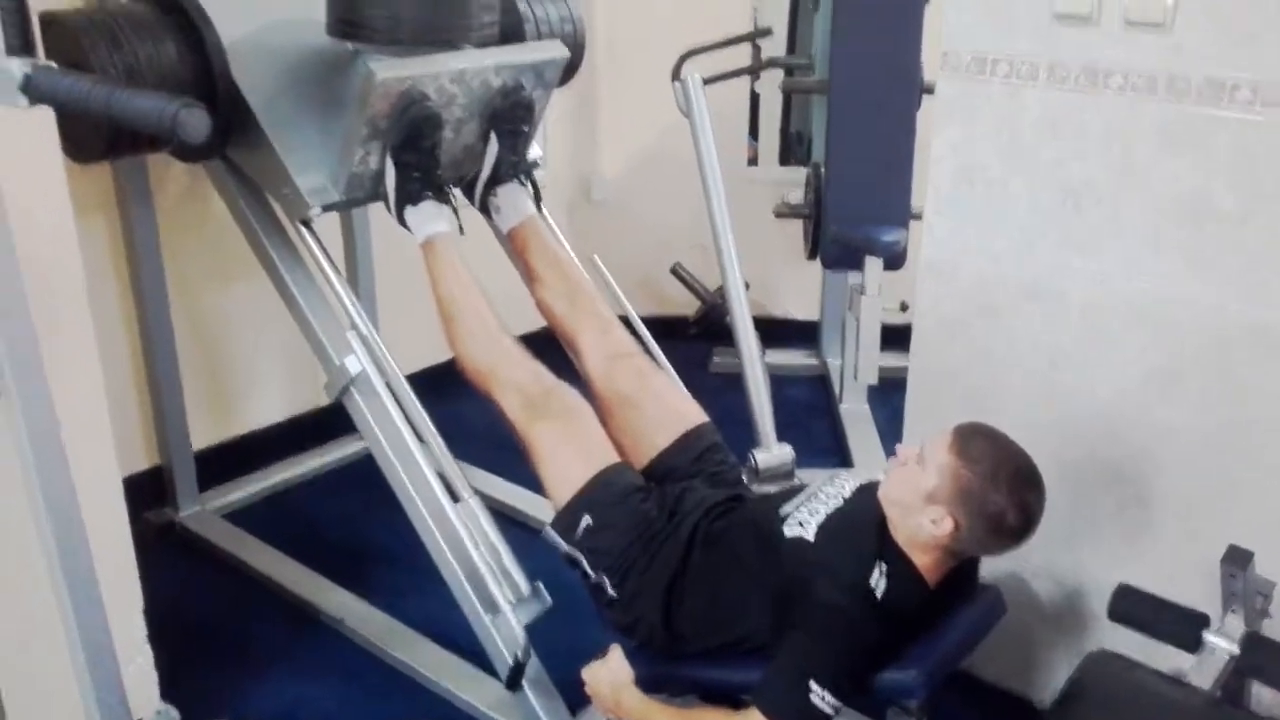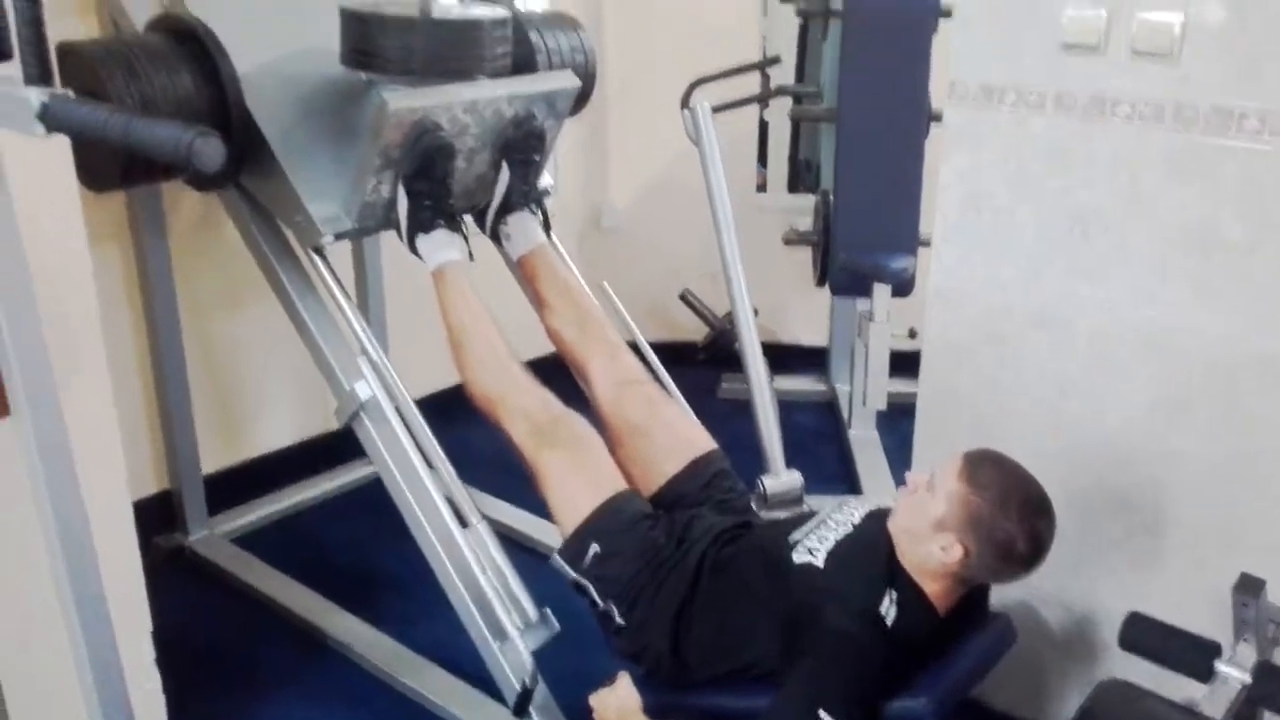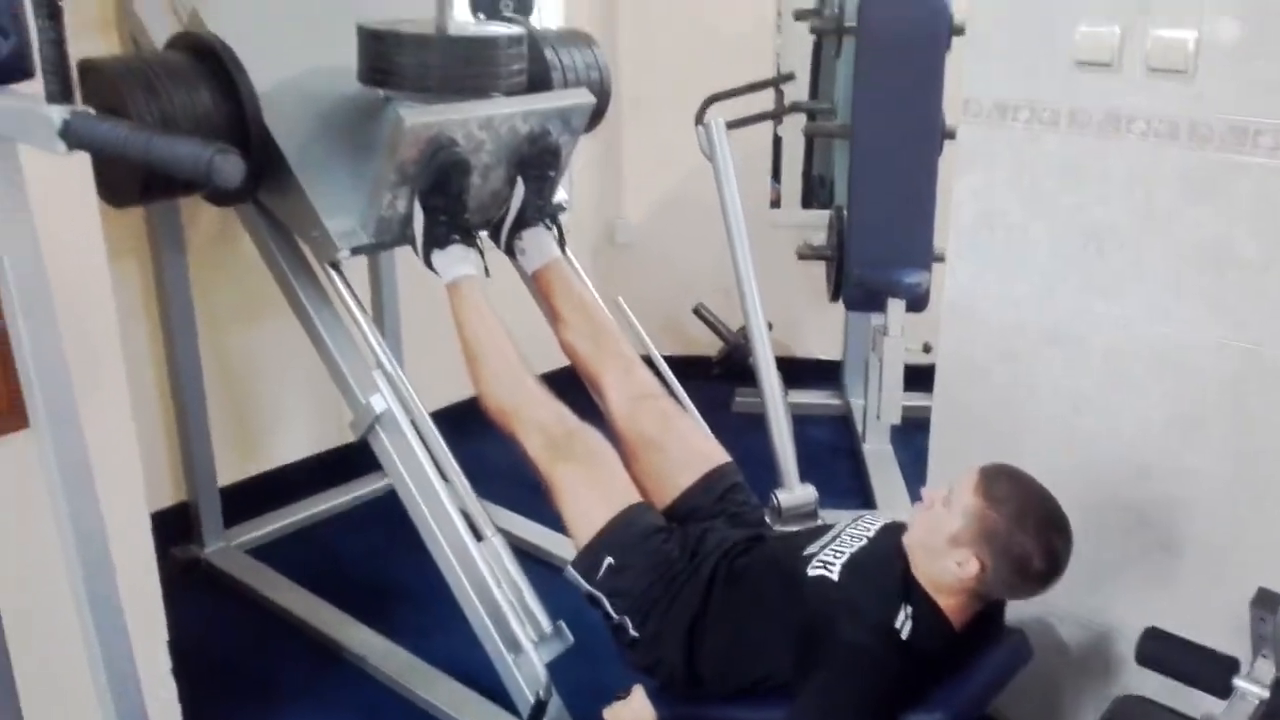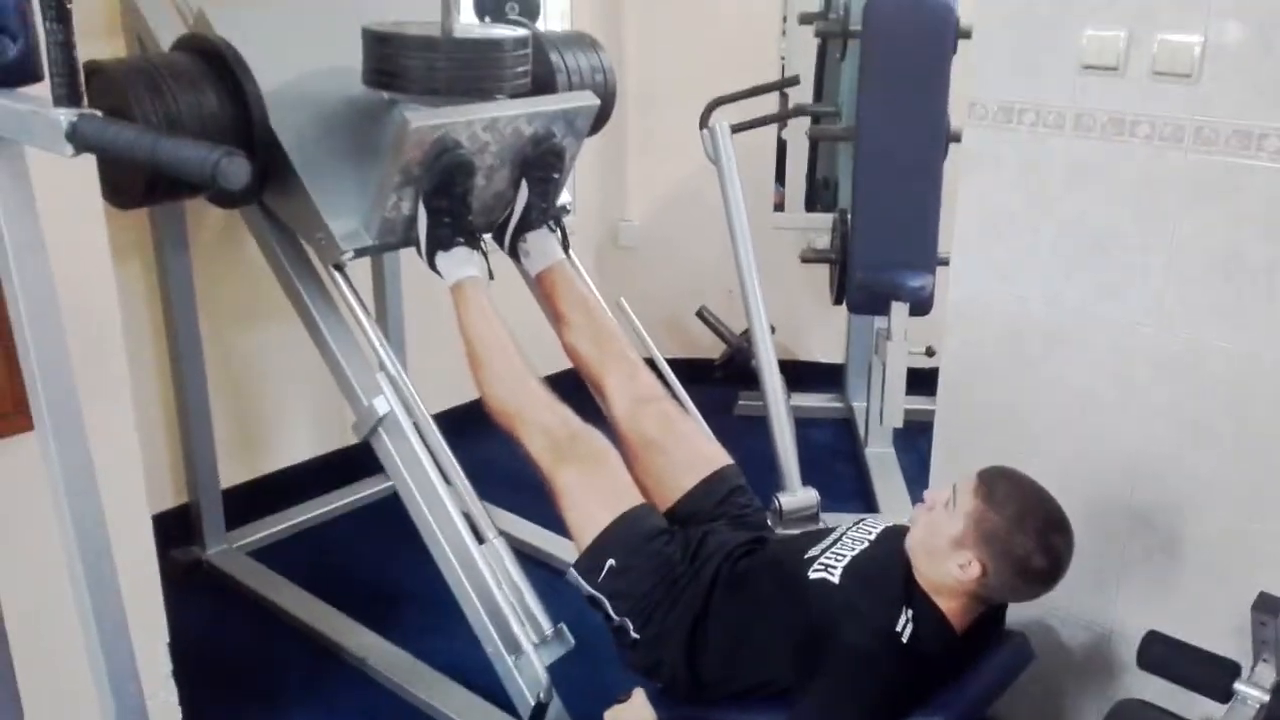
dt=0.1s
person 1, frame 1
left shoulder: (852, 608)
right shoulder: (935, 548)
left hip: (654, 568)
right hip: (719, 512)
left knee: (536, 394)
right knee: (606, 343)
left ankle: (432, 219)
right ankle: (508, 197)
person 1, frame 2
left shoulder: (861, 634)
right shoulder: (944, 574)
left hip: (661, 595)
right hip: (728, 537)
left knee: (544, 421)
right knee: (615, 372)
left ankle: (443, 248)
right ankle: (519, 225)
person 1, frame 3
left shoulder: (874, 648)
right shoulder: (960, 584)
left hip: (674, 612)
right hip: (741, 552)
left knee: (558, 435)
right knee: (630, 386)
left ankle: (456, 261)
right ankle: (532, 238)
person 1, frame 4
left shoulder: (875, 652)
right shoulder: (961, 590)
left hip: (675, 613)
right hip: (743, 553)
left knee: (561, 436)
right knee: (633, 389)
left ankle: (460, 263)
right ankle: (536, 241)
